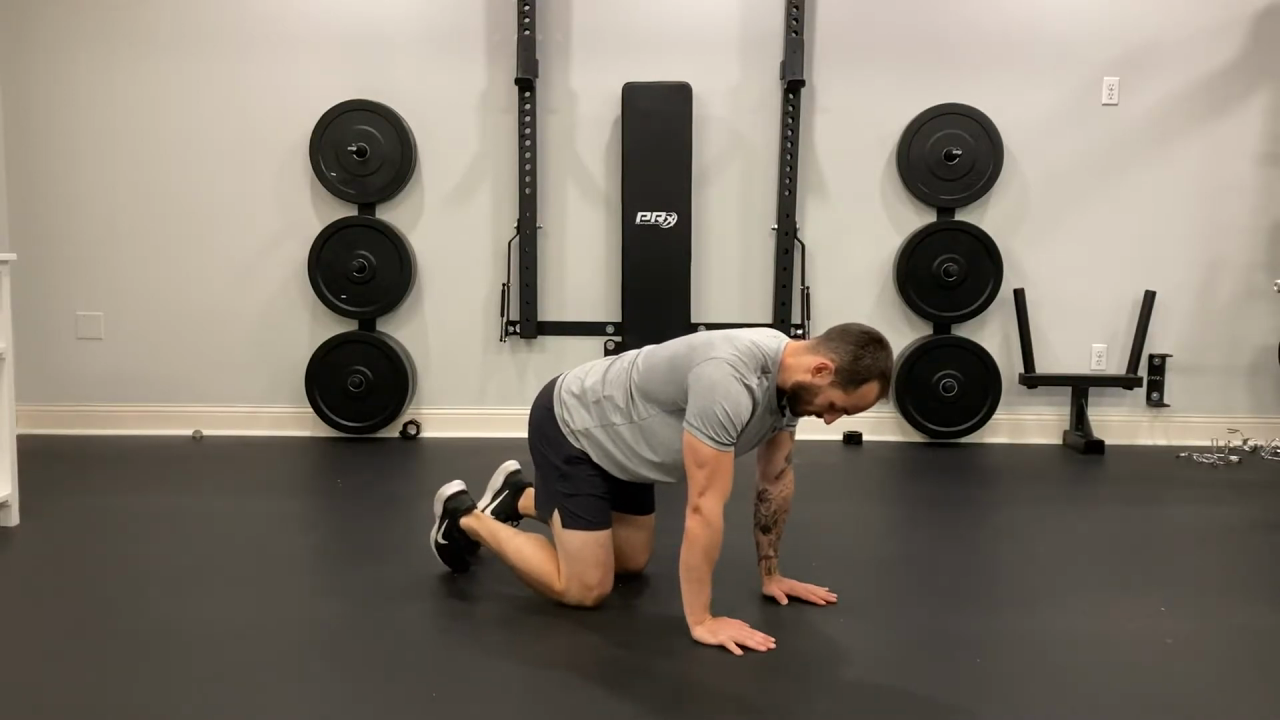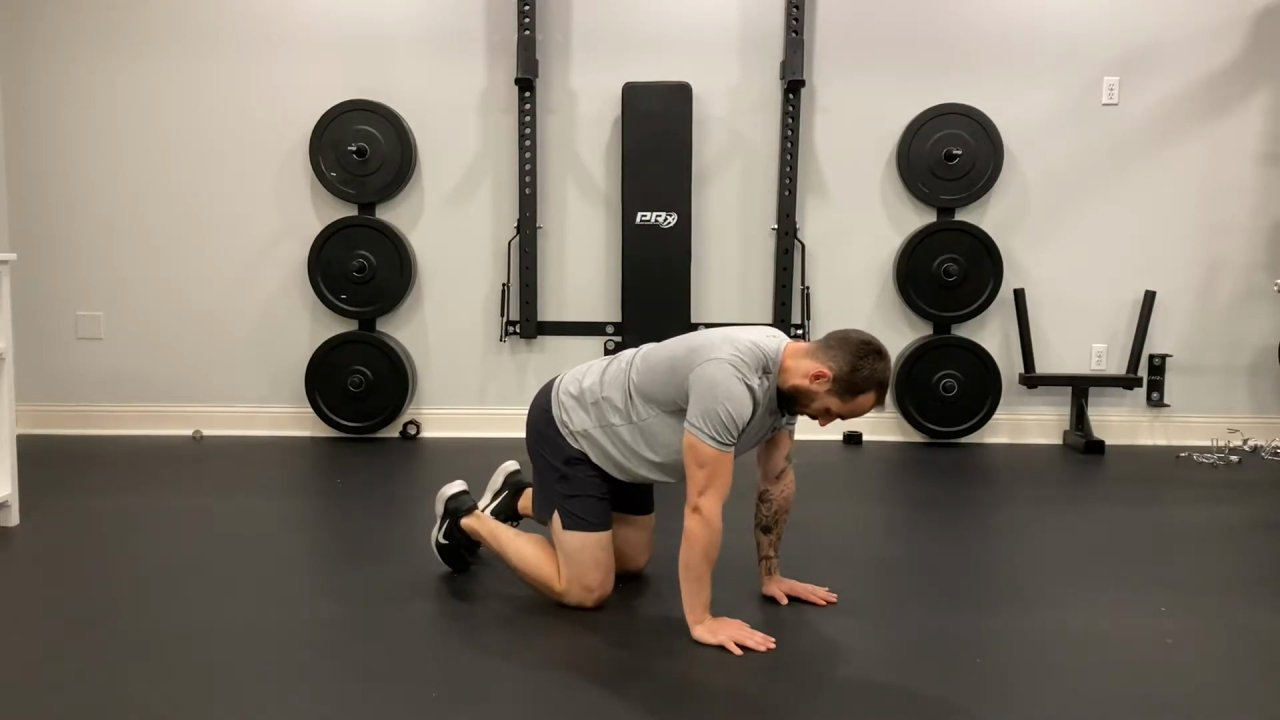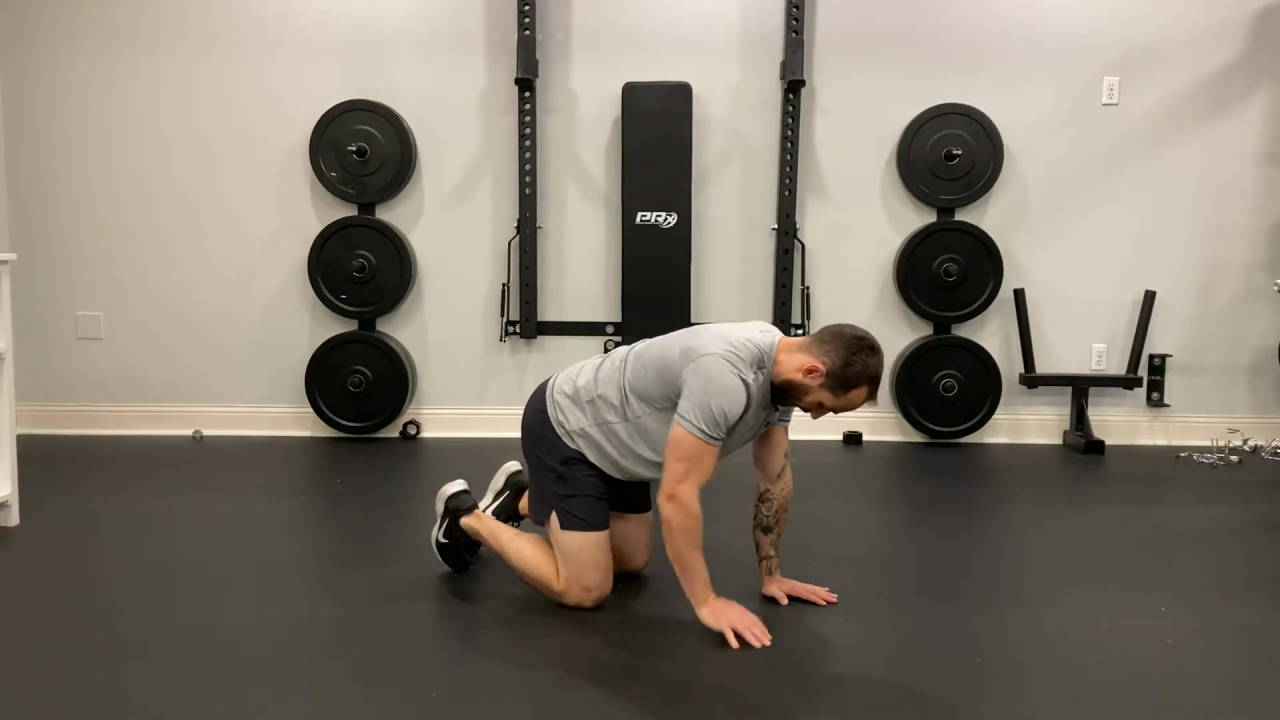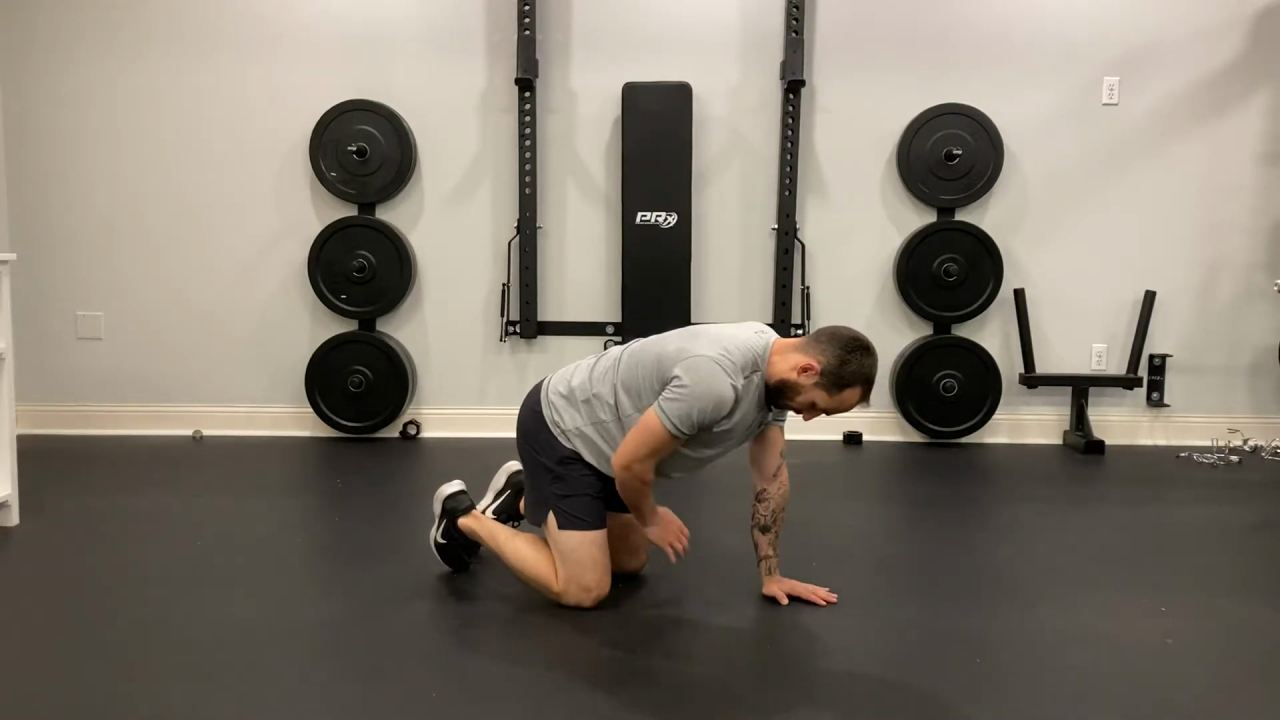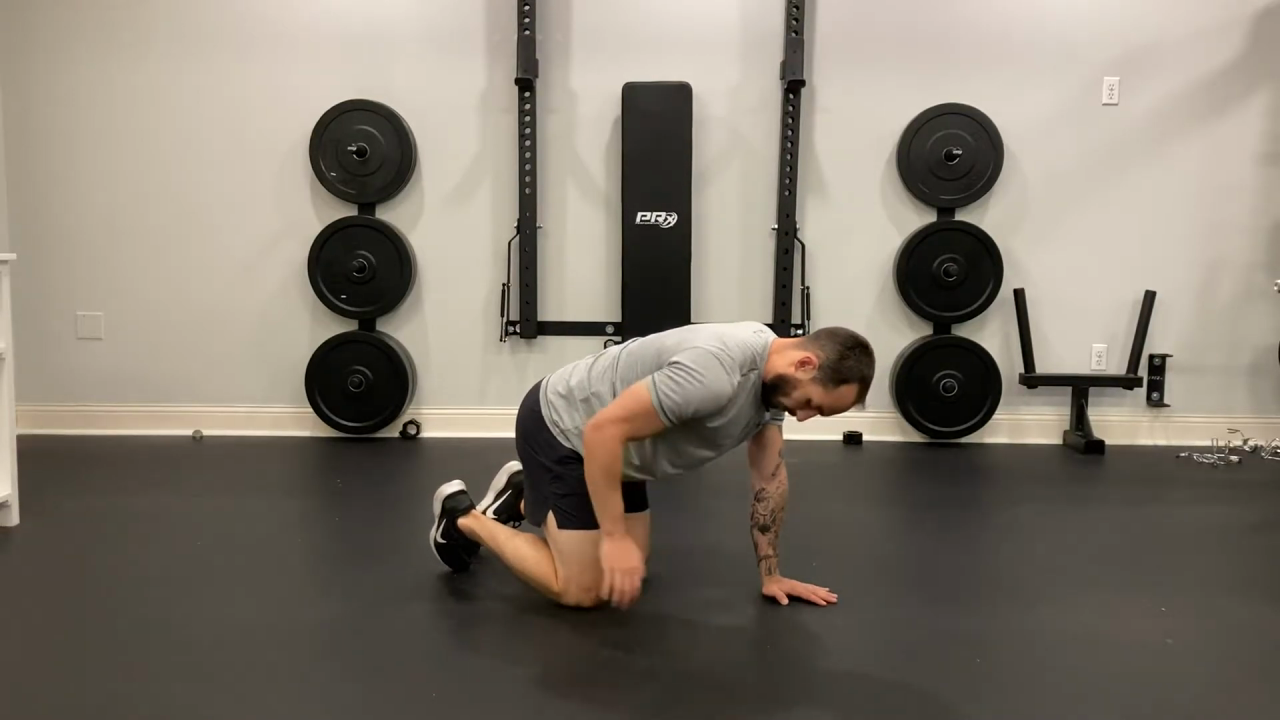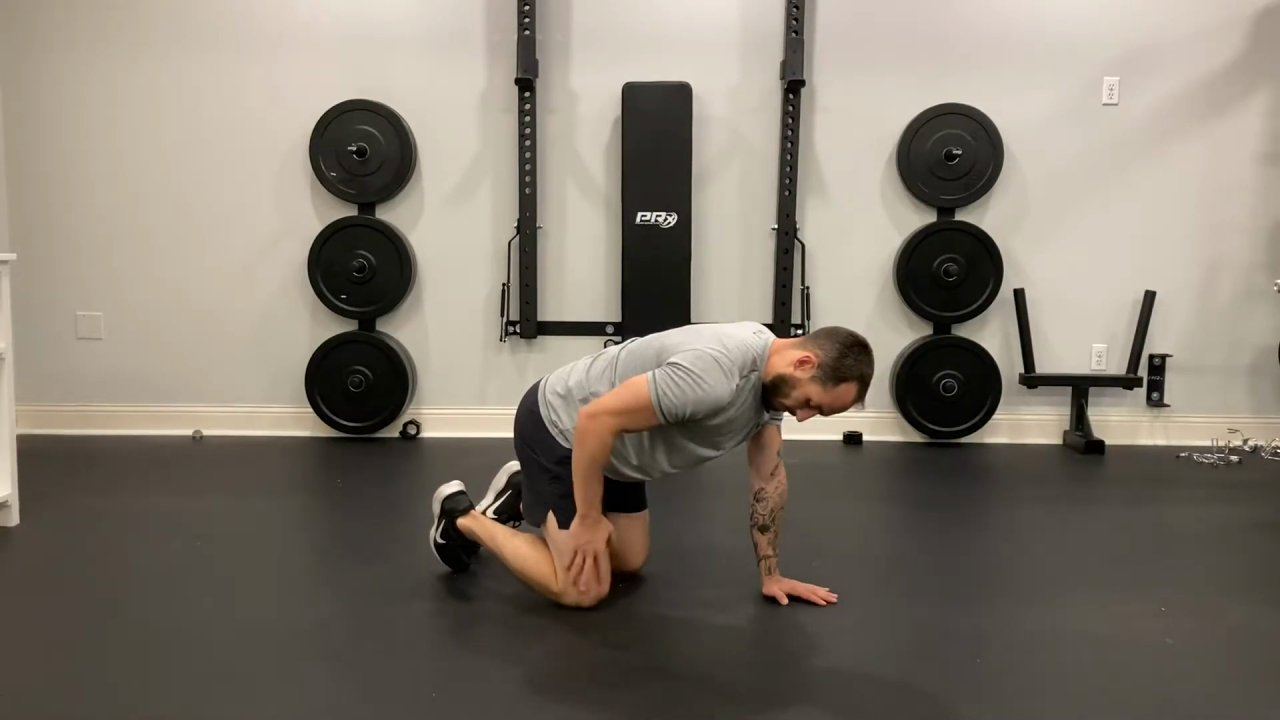
dt=0.3s
person 1, frame 1
left shoulder: (788, 372)
right shoulder: (729, 380)
left elbow: (776, 479)
right elbow: (704, 507)
left wrist: (770, 574)
right wrist: (700, 620)
left hip: (616, 435)
right hip: (570, 426)
left knee: (631, 562)
right knee: (585, 588)
left ankle: (518, 495)
right ankle: (464, 517)
person 1, frame 2
left shoulder: (788, 370)
right shoulder: (730, 380)
left elbow: (777, 480)
right elbow: (703, 507)
left wrist: (770, 574)
right wrist: (700, 620)
left hip: (615, 434)
right hip: (568, 426)
left knee: (631, 563)
right knee: (586, 589)
left ankle: (518, 496)
right ankle: (465, 517)
person 1, frame 3
left shoulder: (780, 368)
right shoulder: (727, 378)
left elbow: (774, 476)
right elbow: (678, 495)
left wrist: (771, 574)
right wrist: (704, 601)
left hip: (610, 431)
right hip: (565, 426)
left knee: (632, 561)
right knee: (587, 588)
left ankle: (522, 498)
right ankle: (465, 516)
person 1, frame 4
left shoulder: (775, 368)
right shoulder: (716, 378)
left elbow: (770, 476)
right elbow: (630, 464)
left wrist: (770, 573)
right wrist: (650, 520)
left hip: (603, 432)
right hip: (560, 425)
left knee: (630, 562)
right knee: (584, 589)
left ankle: (521, 496)
right ankle: (464, 518)
person 1, frame 5
left shoulder: (773, 371)
right shoulder: (714, 373)
left elbow: (769, 475)
right elbow: (602, 428)
left wrist: (770, 573)
right wrist: (615, 535)
left hip: (605, 438)
right hip: (560, 424)
left knee: (629, 562)
right knee: (585, 589)
left ankle: (521, 497)
right ankle: (462, 517)
person 1, frame 6
left shoulder: (771, 372)
right shoulder: (714, 374)
left elbow: (768, 476)
right elbow: (596, 419)
left wrist: (770, 572)
right wrist: (588, 520)
left hip: (606, 440)
right hip: (558, 424)
left knee: (630, 562)
right knee: (583, 590)
left ankle: (521, 496)
right ankle: (462, 519)
